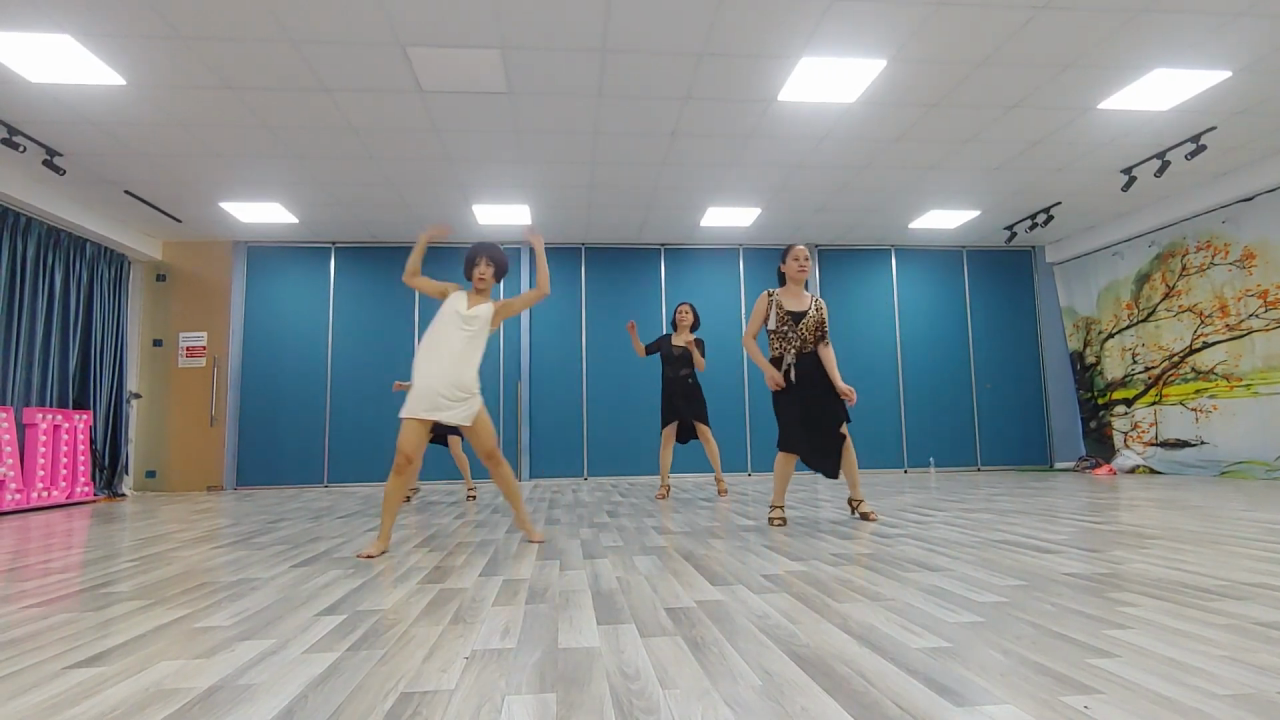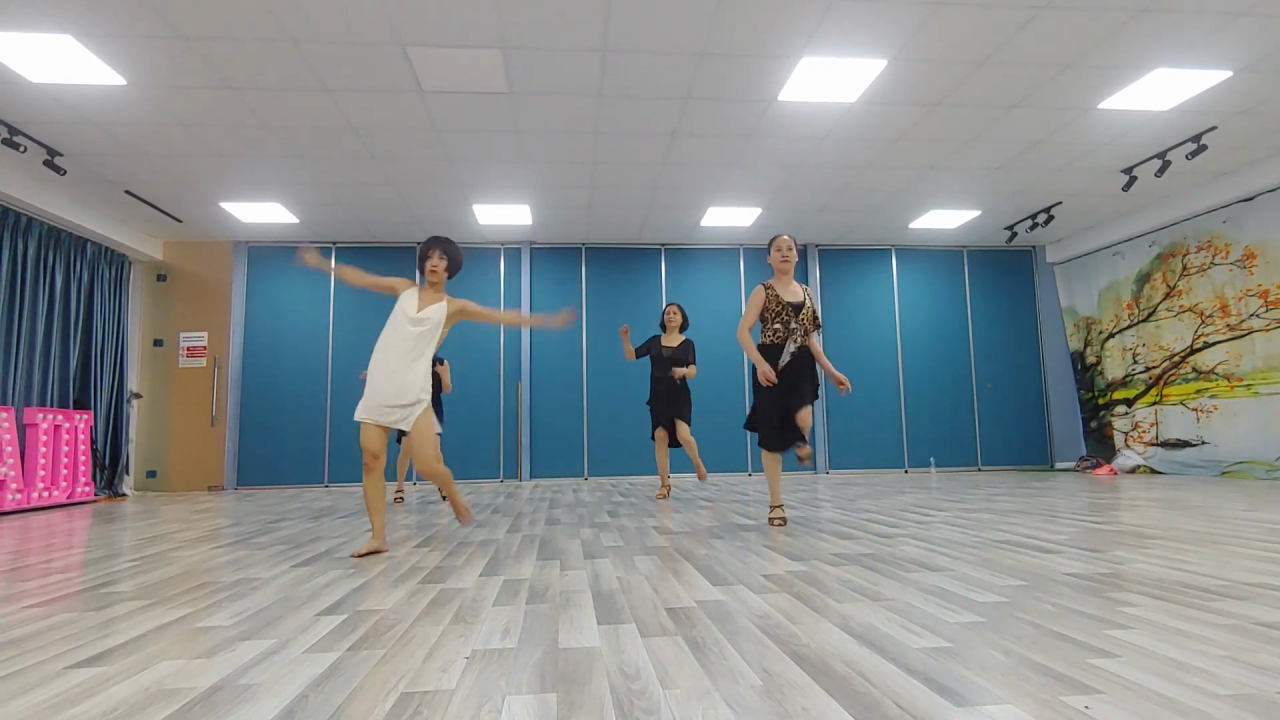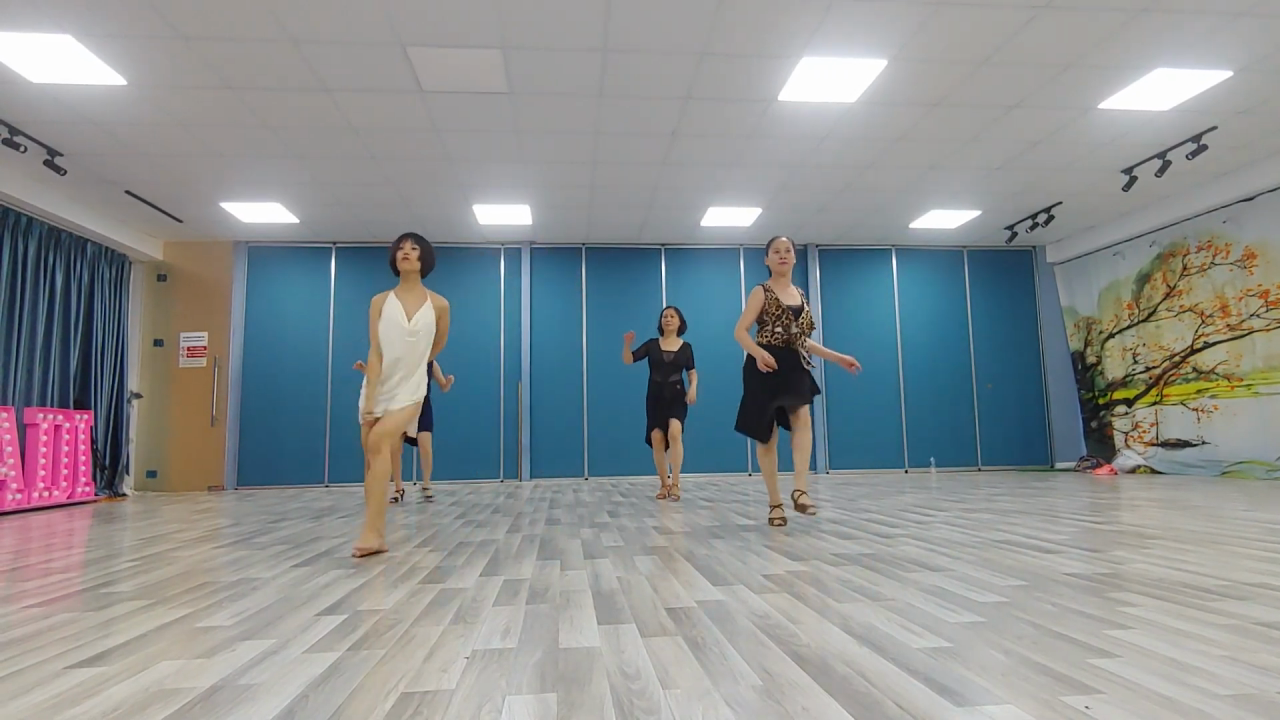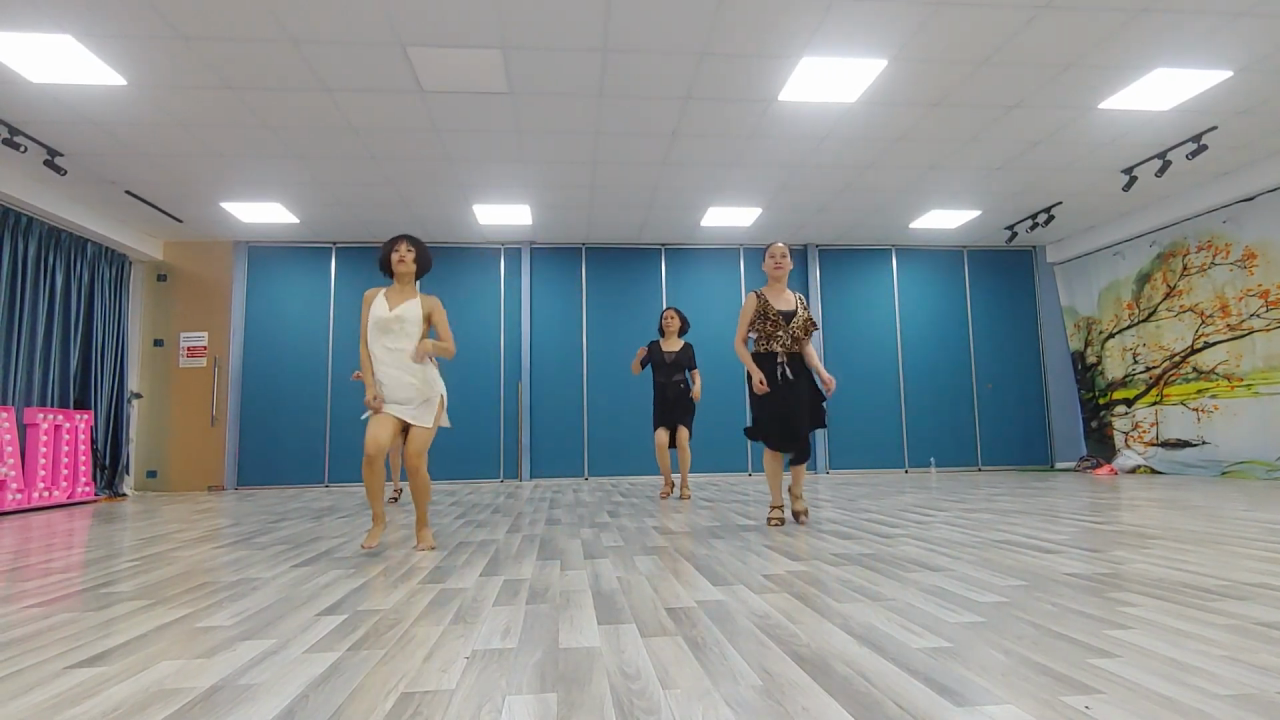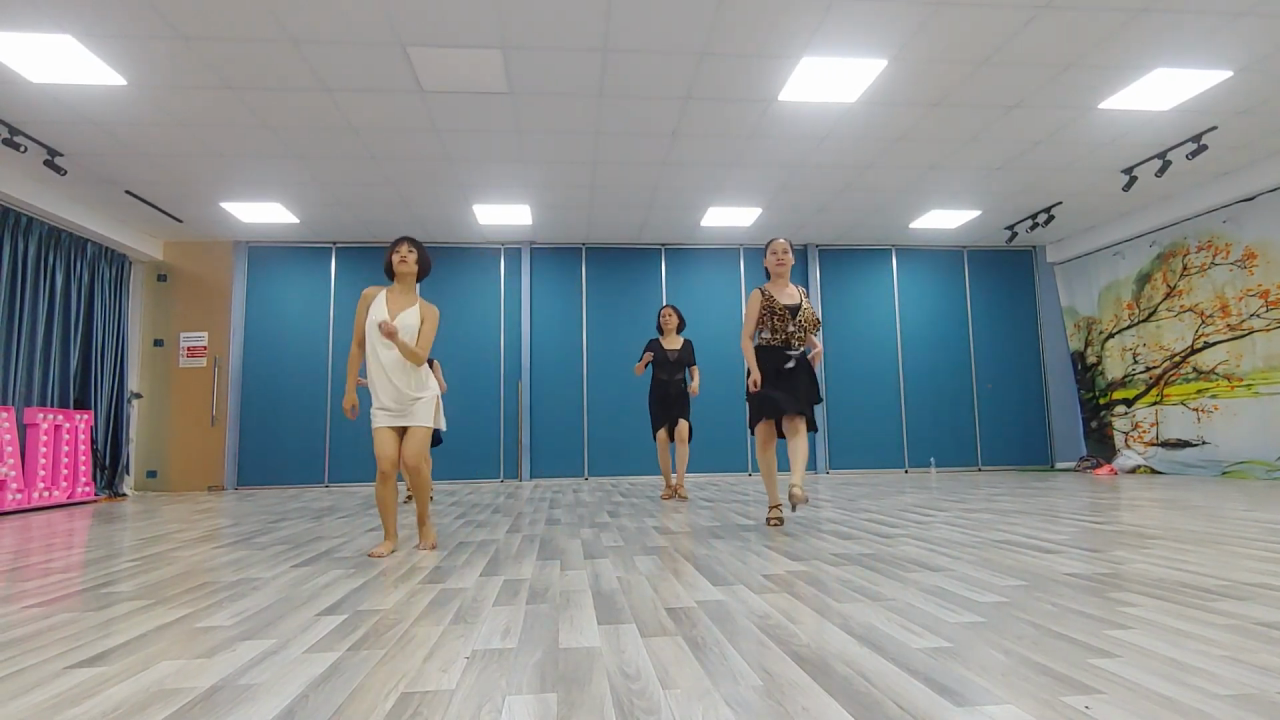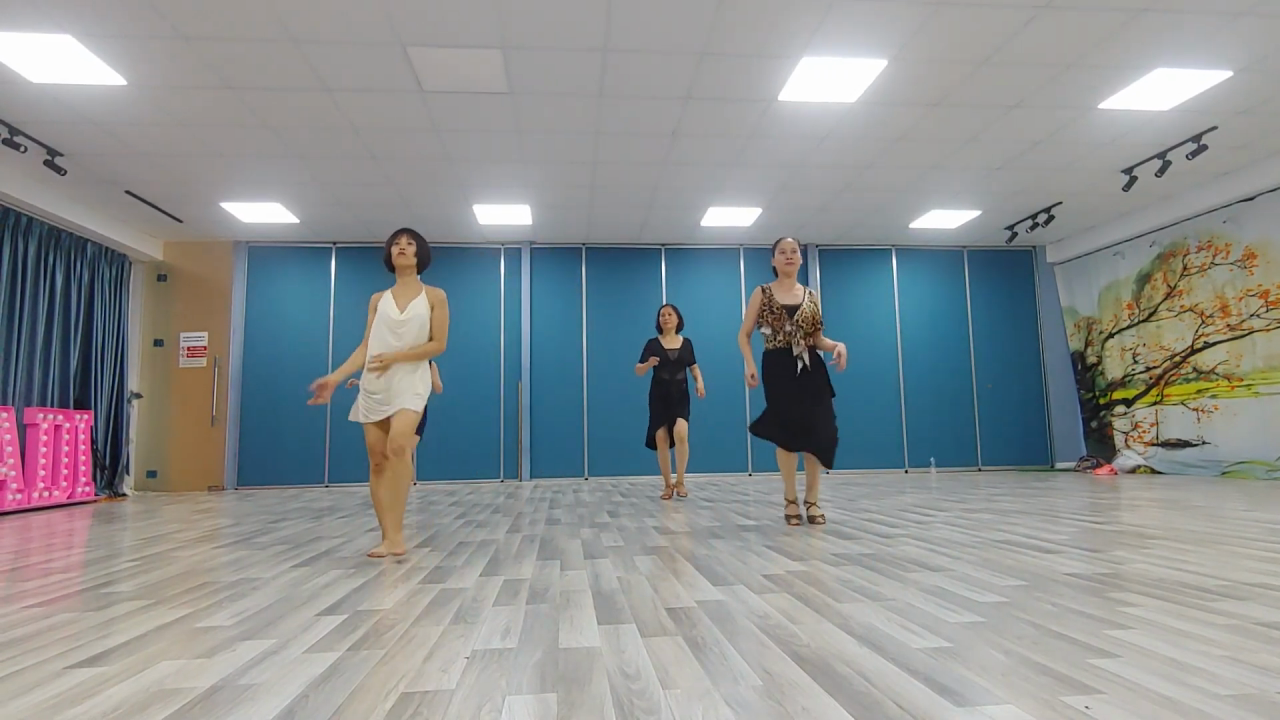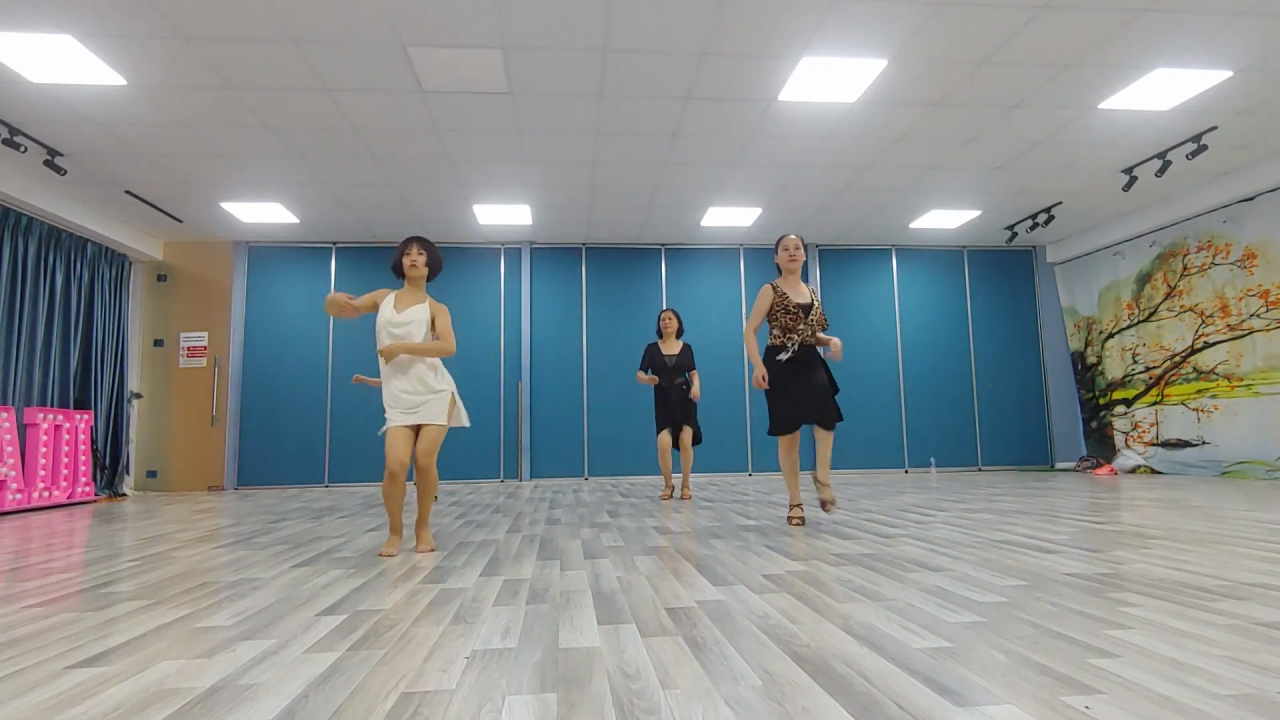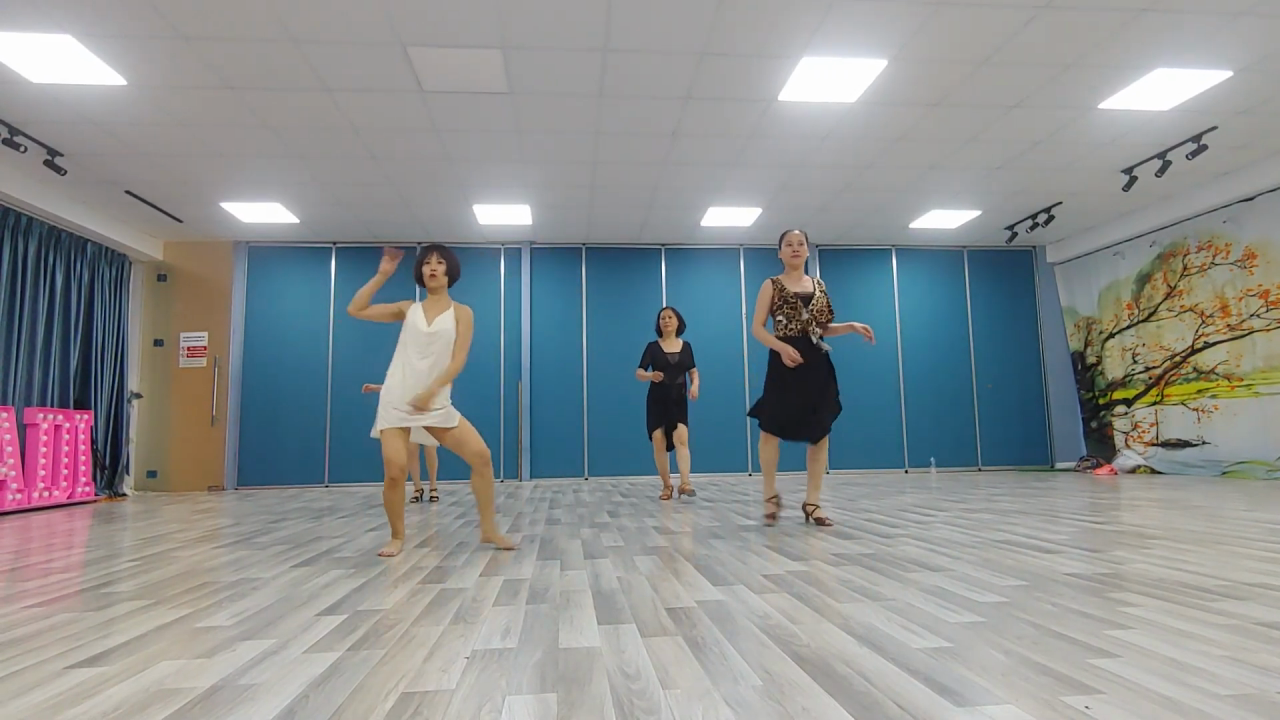
dt=0.3s
person 1, frame 1
left shoulder: (498, 310)
right shoulder: (452, 295)
left elbow: (541, 291)
right elbow: (409, 278)
left wrist: (539, 250)
right wrist: (424, 241)
left hip: (463, 393)
right hip: (425, 391)
left knee: (492, 455)
right knee: (404, 461)
left ankle: (524, 520)
right ankle: (382, 539)
person 1, frame 2
left shoulder: (453, 307)
right shoulder: (405, 289)
left elbow: (501, 315)
right elbow: (360, 278)
left wrist: (546, 321)
right wrist: (320, 263)
left hip: (414, 397)
right hip: (377, 392)
left knee: (429, 466)
right knee: (371, 462)
left ankle: (457, 500)
right ankle: (377, 537)
person 1, frame 3
left shoulder: (438, 305)
right shoulder: (380, 301)
right elbow: (375, 352)
right wrist: (371, 397)
left hip: (409, 392)
right hip: (378, 392)
left knee: (379, 440)
right knee: (375, 454)
left ankle: (372, 530)
right ankle: (377, 537)
person 1, frame 4
left shoulder: (429, 304)
right shoulder: (371, 297)
left elbow: (450, 348)
right elbow: (364, 346)
left wrist: (430, 345)
right wrist: (370, 386)
left hip: (424, 393)
right hip: (387, 394)
left knee: (415, 462)
right knee: (372, 452)
left ankle: (423, 527)
right ankle: (378, 521)
person 1, frame 5
left shoulder: (428, 310)
right shoulder: (370, 296)
left elbow: (421, 355)
right elbow: (357, 345)
left wrist: (396, 338)
right wrist: (350, 388)
left hip: (421, 395)
right hip: (385, 399)
left knee: (414, 461)
right knee: (386, 468)
left ankle: (425, 522)
right ankle: (390, 536)
person 1, frame 6
left shoulder: (434, 296)
right shoulder: (378, 299)
left elbow: (439, 344)
right elbow: (366, 347)
left wrist: (395, 357)
right wrist: (334, 379)
left hip: (411, 386)
right hip: (374, 389)
left knee: (399, 446)
right knee: (378, 462)
left ankle: (396, 531)
right ankle: (387, 535)
person 1, frame 7
left shoulder: (437, 309)
right shoulder: (383, 298)
left elbow: (448, 347)
right elbow: (343, 310)
left wrist: (400, 347)
right wrist: (334, 301)
left hip: (436, 394)
right hip: (400, 399)
left knee: (424, 463)
right knee: (396, 467)
left ankle: (423, 527)
right ankle: (395, 532)
person 1, frame 8
left shoulder: (462, 313)
right shoulder: (407, 309)
left elbow: (459, 360)
right elbow: (356, 311)
left wrist: (432, 390)
right wrist: (382, 275)
left hip: (438, 403)
right hip: (396, 401)
left knee: (481, 455)
right knee: (395, 471)
left ankle: (489, 529)
right ankle: (397, 536)
person 2, frame 1
left shoulder: (818, 304)
right shoulder: (767, 299)
left elbow: (824, 345)
right elbow: (748, 338)
left wrist: (838, 382)
right wrist: (767, 367)
left hip: (816, 374)
right hip: (785, 376)
left knee: (839, 434)
right knee: (791, 441)
left ankle: (856, 498)
right ankle: (777, 505)
person 2, frame 2
left shoulder: (806, 292)
right shoulder: (763, 291)
left elbow: (811, 337)
right elbow: (743, 331)
left wrist: (831, 371)
right wrist: (760, 363)
left hip: (801, 364)
right hip: (771, 365)
left knee: (803, 420)
right knee: (771, 435)
left ankle: (801, 441)
right ankle: (776, 505)
person 2, frame 3
left shoulder: (800, 295)
right shoulder: (761, 292)
right elbow: (740, 332)
left wrist: (837, 357)
right wrist: (757, 352)
left hip: (793, 365)
right hip: (764, 367)
left knee: (802, 417)
right knee: (765, 434)
left ankle: (800, 491)
right ankle: (775, 503)
person 2, frame 4
left shoulder: (800, 301)
right shoulder: (755, 299)
left elbow: (804, 344)
right elbow: (739, 341)
left wrist: (821, 372)
right wrist: (753, 371)
left hip: (795, 373)
right hip: (766, 373)
left knee: (798, 436)
right knee: (774, 440)
left ankle: (797, 495)
right ankle: (776, 504)
person 2, frame 5
left shoulder: (802, 294)
right shoulder: (759, 295)
right elbow: (747, 337)
left wrist: (817, 346)
right wrist: (753, 370)
left hip: (797, 365)
right hip: (767, 365)
left knee: (796, 419)
right knee: (765, 432)
left ankle: (797, 485)
right ankle: (774, 503)
person 2, frame 6
left shoulder: (810, 295)
right shoulder: (762, 293)
left elbow: (816, 336)
right elbow: (744, 334)
left wrist: (837, 345)
right wrist: (749, 364)
left hip: (809, 367)
right hip: (778, 367)
left knee: (819, 430)
right knee: (787, 432)
left ankle: (812, 499)
right ankle: (790, 498)
person 2, frame 7
left shoulder: (811, 292)
right shoulder: (769, 290)
right elbow: (750, 332)
left wrist: (830, 340)
right wrist: (758, 365)
left hip: (809, 363)
right hip: (779, 365)
left knee: (824, 419)
right knee: (788, 433)
left ankle: (823, 479)
right ankle: (795, 503)
person 2, frame 8
left shoulder: (818, 285)
right shoulder: (771, 285)
right elbow: (757, 327)
left wrist: (851, 326)
right wrist: (781, 347)
left hip: (816, 360)
right hip: (785, 362)
left knee: (821, 432)
right knee: (771, 428)
left ankle: (812, 502)
right ankle: (771, 495)
person 3, frame 1
left shoulder: (698, 342)
right shoulder: (665, 339)
left elbow: (701, 366)
right elbow: (642, 352)
left wrist: (693, 348)
right wrist: (633, 335)
left hip: (691, 392)
right hip: (669, 394)
left knee: (705, 434)
right knee: (667, 438)
left ankle: (719, 478)
right ankle: (664, 484)
person 3, frame 2
left shoulder: (687, 343)
right shoulder: (654, 341)
left elbow: (693, 371)
right elbow: (631, 356)
left wrist: (684, 371)
right wrist: (626, 339)
left hip: (679, 394)
right hip: (658, 394)
left knee: (683, 435)
right knee: (660, 438)
left ankle: (697, 463)
right ankle: (664, 484)
person 3, frame 3
left shoulder: (685, 347)
right shoulder: (652, 344)
left elbow: (692, 372)
right elbow: (628, 360)
left wrist: (693, 388)
right wrist: (627, 345)
left hip: (677, 398)
right hip: (655, 398)
left knee: (674, 434)
right knee: (657, 440)
left ankle: (675, 484)
right ankle: (664, 485)
person 3, frame 4
left shoulder: (687, 347)
right shoulder: (654, 346)
left elbow: (694, 372)
right elbow: (636, 370)
left wrist: (697, 385)
right wrist: (638, 358)
left hip: (683, 399)
right hip: (661, 400)
left knee: (682, 441)
right knee: (661, 442)
left ankle: (684, 485)
right ankle: (668, 482)
person 3, frame 5
left shoulder: (687, 344)
right shoulder: (653, 344)
left elbow: (693, 368)
right elbow: (637, 371)
left wrist: (695, 381)
right wrist: (643, 361)
left hip: (680, 397)
right hip: (658, 398)
left knee: (682, 434)
right knee: (663, 440)
left ankle: (680, 483)
right ankle: (668, 484)
person 3, frame 6
left shoulder: (686, 343)
right shoulder: (653, 344)
left elbow: (693, 367)
right elbow: (638, 371)
left wrist: (700, 382)
right wrist: (648, 364)
left hip: (681, 396)
right hip: (659, 397)
left knee: (681, 434)
right knee: (662, 440)
left ankle: (680, 482)
right ankle: (668, 485)
person 3, frame 7
left shoulder: (686, 348)
right shoulder: (652, 348)
left elbow: (693, 373)
right elbow: (639, 374)
left wrist: (696, 386)
right wrist: (647, 379)
left hip: (684, 401)
right hip: (663, 402)
left knee: (686, 443)
right knee: (663, 444)
left ankle: (686, 485)
right ankle: (668, 485)
person 3, frame 8
left shoulder: (686, 346)
right shoulder: (653, 347)
left elbow: (693, 371)
right elbow: (639, 373)
left wrist: (695, 385)
right wrist: (650, 375)
left hip: (679, 400)
right hip: (657, 400)
left knee: (681, 438)
right knee: (658, 441)
left ankle: (685, 483)
right ankle: (667, 485)
